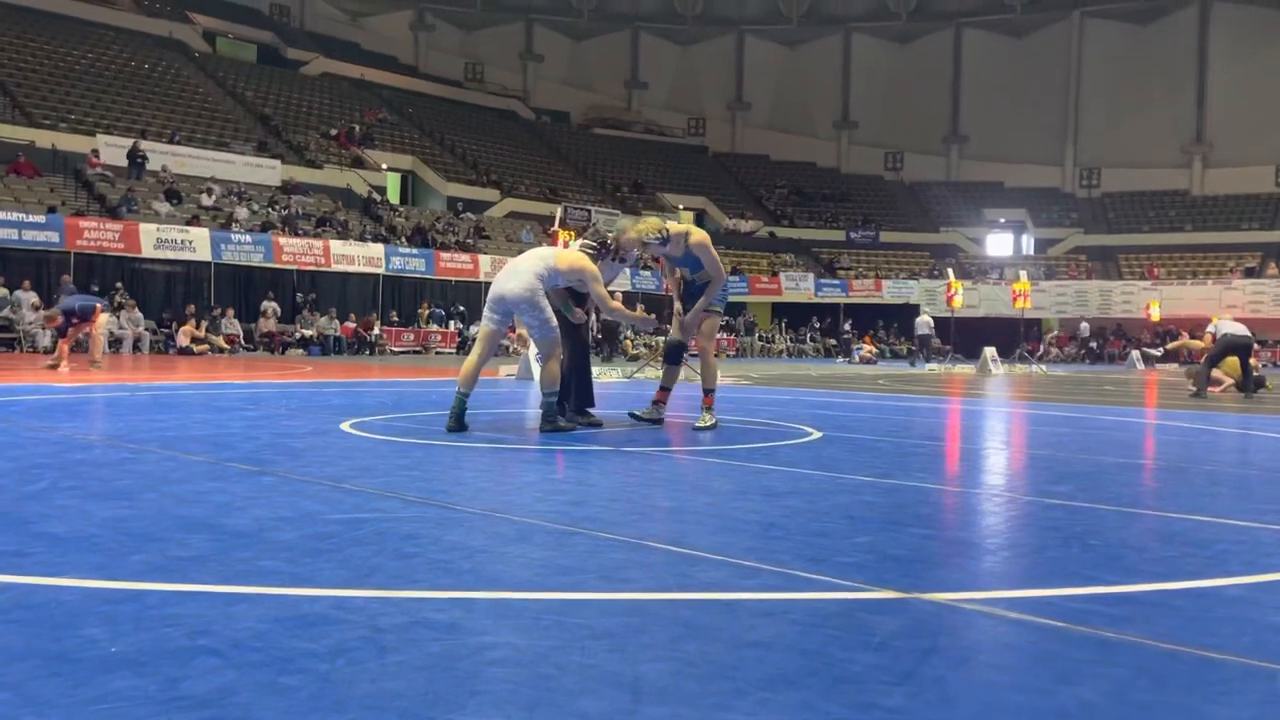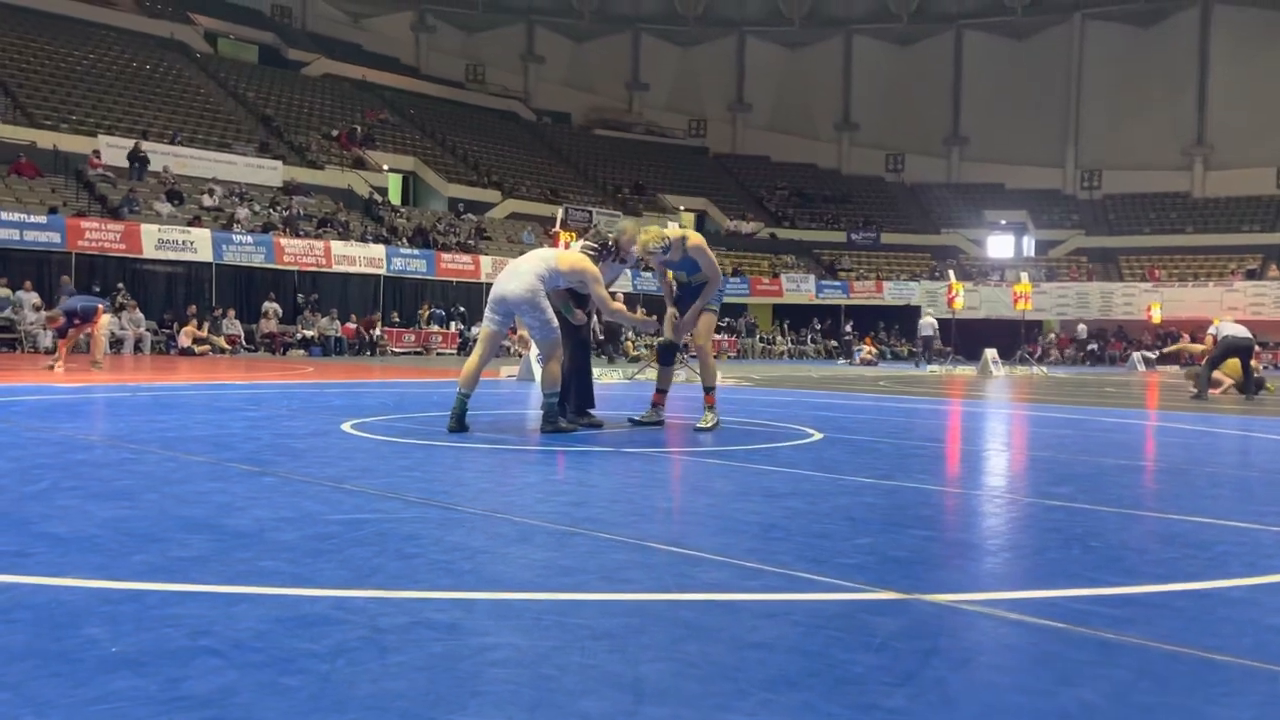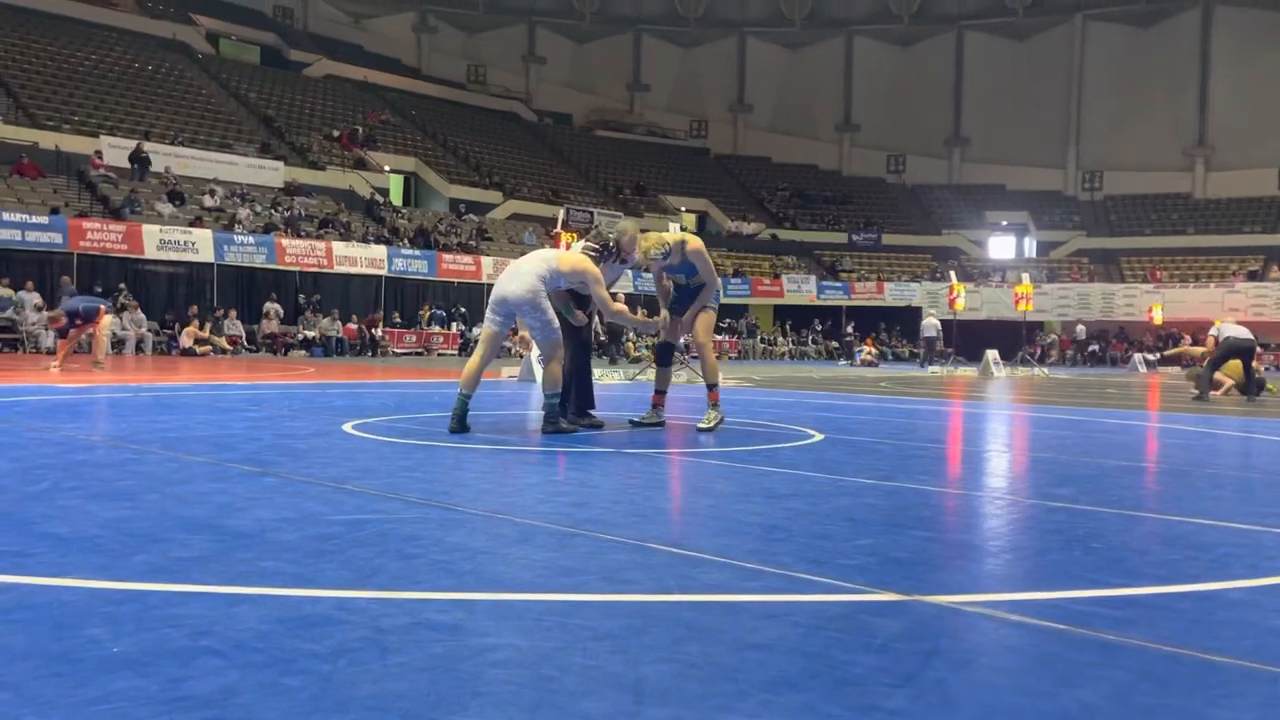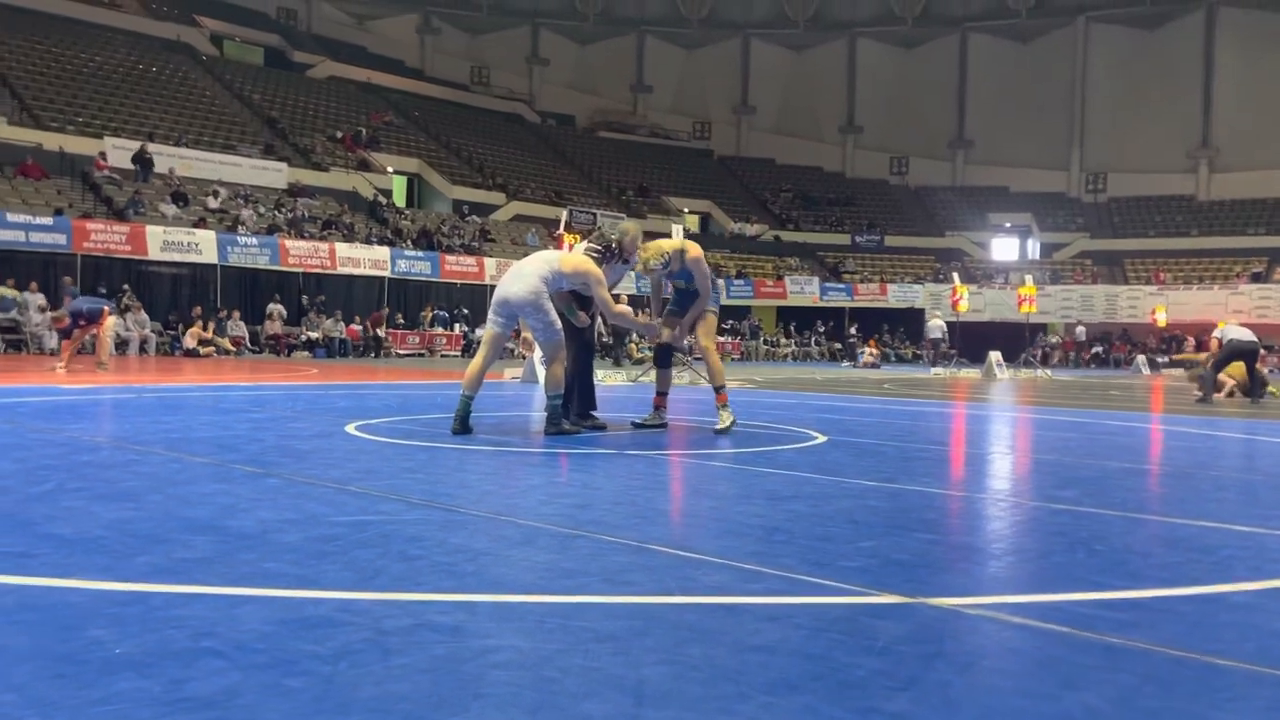
dt=0.1s
person 1, frame 1
left shoulder: (559, 254)
right shoulder: (587, 266)
right elbow: (610, 309)
right wrist: (638, 318)
left hip: (500, 284)
right hip: (524, 289)
left knee: (480, 352)
right knee: (552, 354)
left ankle: (456, 415)
right ankle: (549, 418)
person 1, frame 2
left shoulder: (561, 256)
right shoulder: (588, 267)
right elbow: (611, 310)
right wrist: (639, 321)
left hip: (501, 284)
right hip: (525, 290)
left knee: (482, 353)
right knee: (553, 355)
left ankle: (457, 416)
right ankle: (550, 419)
person 1, frame 3
left shoulder: (562, 256)
right shoulder: (589, 268)
right elbow: (611, 312)
right wrist: (640, 323)
left hip: (503, 285)
right hip: (527, 291)
left knee: (482, 354)
right knee: (554, 356)
left ankle: (458, 416)
right ankle: (552, 419)
person 1, frame 4
left shoulder: (564, 258)
right shoulder: (592, 270)
right elbow: (613, 314)
right wrist: (642, 325)
left hip: (505, 286)
right hip: (529, 292)
left knee: (485, 355)
right knee: (556, 357)
left ankle: (461, 418)
right ankle: (554, 421)
person 2, frame 1
left shoulder: (697, 240)
right shoulder: (658, 243)
left elbow: (719, 277)
left wrist: (696, 312)
right wrist: (677, 300)
left hip: (712, 289)
right hip: (689, 289)
left knee: (705, 348)
right knee: (673, 348)
left ankle: (708, 412)
right ankle: (658, 408)
person 2, frame 2
left shoulder: (693, 244)
right shoulder: (658, 249)
left elbow: (716, 278)
left wrist: (693, 312)
right wrist: (670, 306)
left hip: (707, 289)
right hip: (683, 290)
left knee: (701, 345)
right knee: (666, 348)
left ankle: (711, 411)
right ankle: (657, 410)
person 2, frame 3
left shoulder: (692, 247)
right shoulder: (649, 249)
left elbow: (713, 282)
left wrist: (690, 315)
right wrist: (664, 310)
left hip: (704, 289)
right hip: (680, 291)
left knee: (702, 344)
right knee: (663, 348)
left ankle: (714, 409)
right ankle: (656, 411)
person 2, frame 4
left shoulder: (691, 255)
right shoulder: (650, 257)
left elbow: (705, 293)
right elbow: (656, 288)
left wrist: (683, 325)
right wrist: (655, 319)
left hip: (703, 295)
right hip: (680, 295)
left knee: (705, 346)
right knee: (662, 348)
left ankle: (724, 410)
right ankle: (659, 412)
person 3, frame 1
left shoulder: (628, 256)
right shoulder: (586, 249)
left wrist: (589, 302)
right wrist: (570, 310)
left hip: (582, 295)
right hip: (560, 293)
left knee: (578, 348)
right knee: (576, 347)
left ankle: (558, 403)
right ankle: (576, 409)
person 3, frame 2
left shoulder: (629, 257)
right shoulder: (586, 250)
left wrist: (590, 304)
right wrist: (570, 312)
left hip: (583, 296)
right hip: (561, 293)
left knee: (580, 348)
right knee: (577, 348)
left ankle: (559, 404)
right ankle: (577, 409)
person 3, frame 3
left shoulder: (629, 257)
right shoulder: (587, 250)
left wrist: (592, 303)
right wrist: (571, 312)
left hip: (585, 297)
right hip: (563, 295)
left knee: (583, 349)
right knee: (577, 349)
left ankle: (560, 404)
right ankle: (578, 410)
person 3, frame 4
left shoulder: (631, 257)
right shoulder: (589, 251)
left wrist: (595, 305)
right wrist: (574, 313)
left hip: (587, 298)
right hip: (566, 296)
left knee: (584, 350)
right knee: (580, 350)
left ankle: (563, 406)
right ankle: (580, 411)
